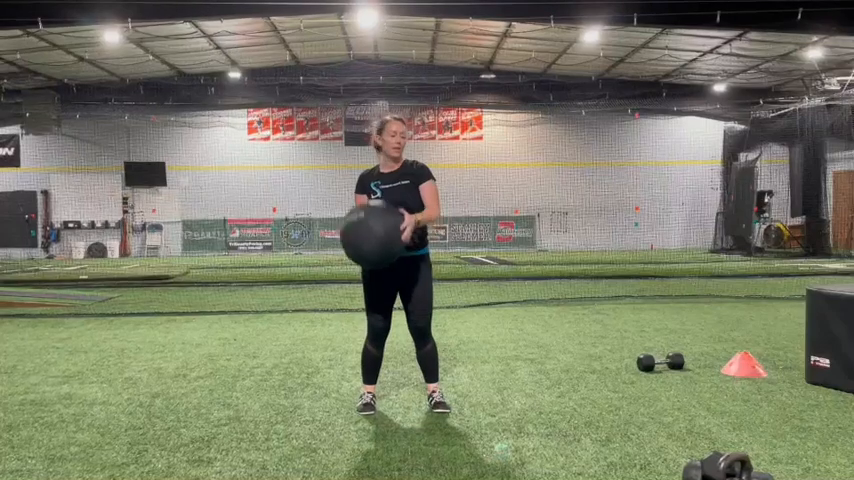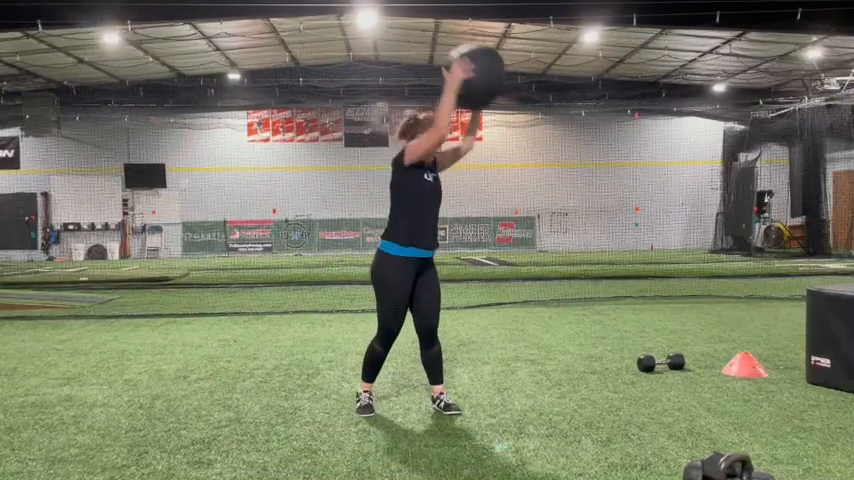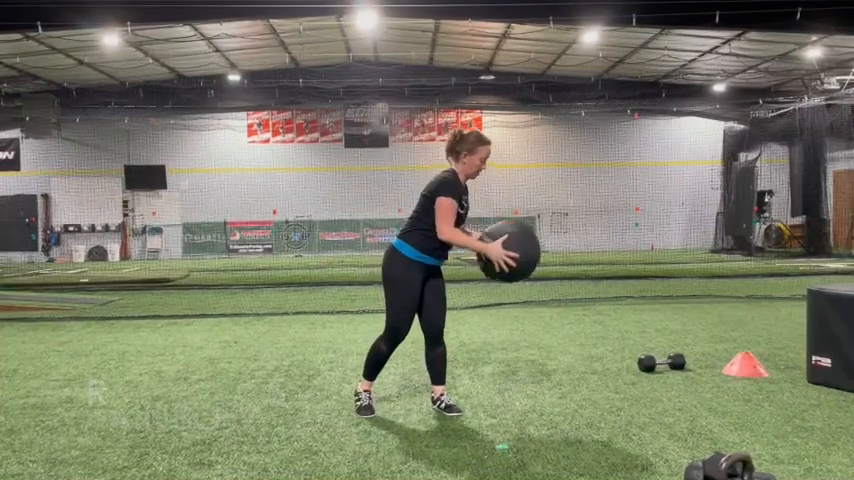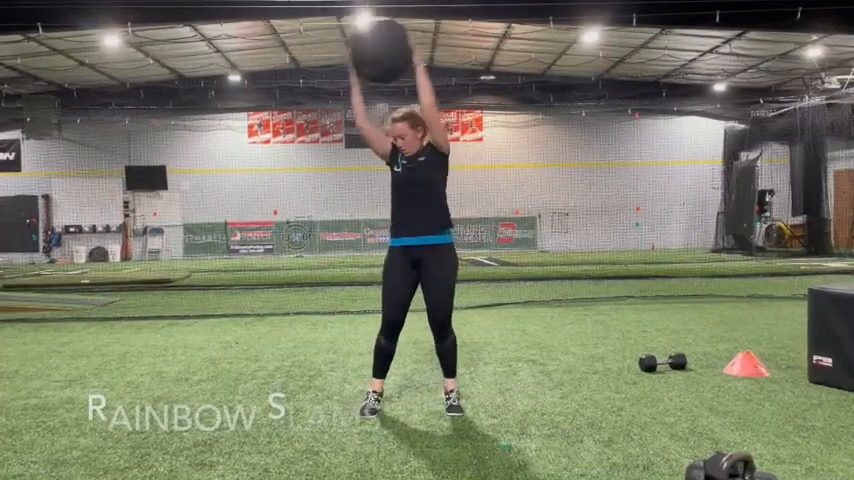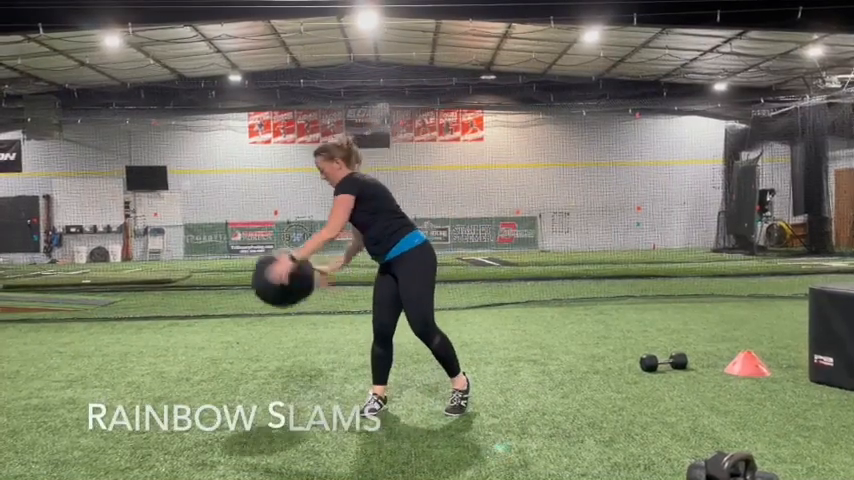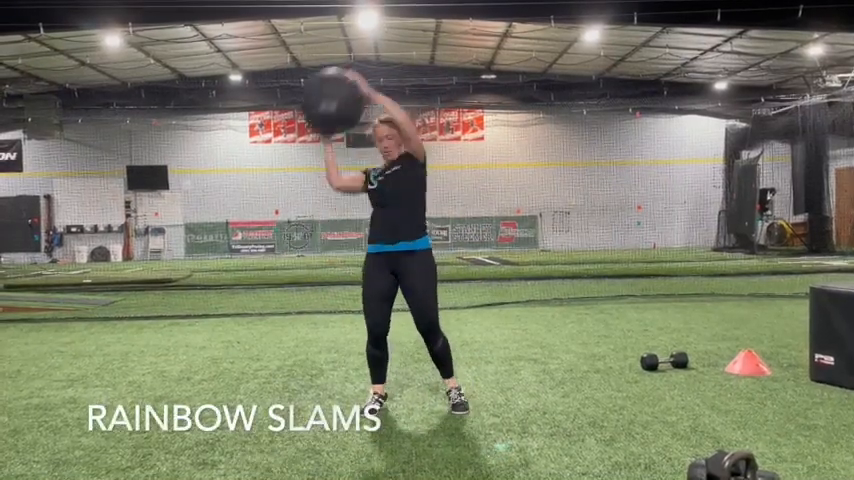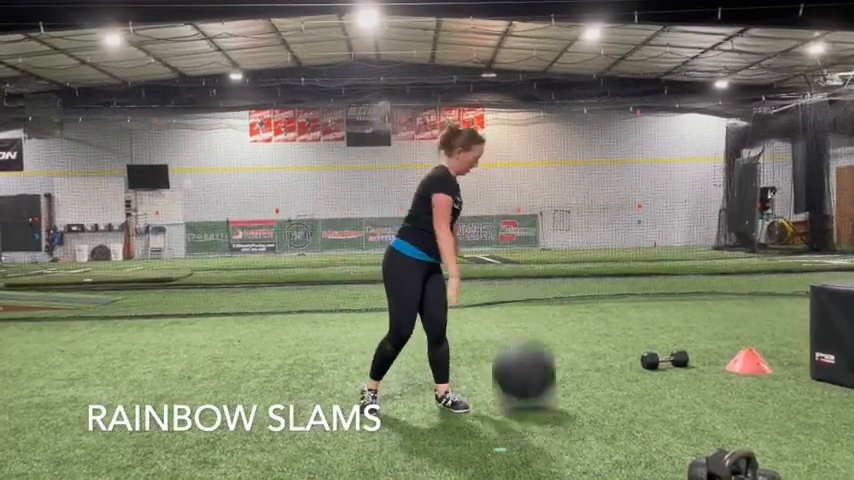
dt=0.7s
person 1, frame 1
left shoulder: (417, 171)
right shoulder: (366, 179)
left elbow: (434, 211)
left wrist: (415, 219)
left hip: (416, 262)
right hip: (379, 264)
left knee: (421, 328)
right knee: (377, 329)
left ankle: (434, 391)
right ankle: (368, 392)
person 1, frame 2
left shoulder: (431, 165)
right shoulder: (406, 161)
left elbow: (468, 142)
right elbow: (439, 130)
left wrist: (476, 112)
right wrist: (453, 86)
left hip: (424, 263)
right hip: (394, 262)
left knee: (428, 331)
right knee: (388, 331)
left ankle: (438, 393)
right ankle: (365, 390)
person 1, frame 3
left shoulder: (459, 186)
right shoulder: (448, 183)
left elbow: (455, 231)
right elbow: (445, 232)
left wrist: (485, 242)
right wrist: (487, 249)
left hip: (430, 267)
right hip: (404, 264)
left knee: (435, 332)
right knee: (396, 332)
left ankle: (439, 395)
right ankle: (363, 389)
person 1, frame 4
left shoulder: (437, 152)
right shoulder: (395, 157)
left elbow: (429, 109)
right elbow: (362, 123)
left wrist: (419, 67)
right wrist: (356, 80)
left hip: (438, 250)
right hip: (401, 253)
left knee: (440, 324)
right knee: (390, 323)
left ankle: (451, 388)
right ankle: (375, 390)
person 1, frame 5
left shoulder: (349, 185)
right shoulder: (357, 187)
left elbow: (331, 232)
right elbow: (361, 238)
left wrist: (292, 259)
right wrist: (335, 266)
left hip: (414, 258)
right hip: (391, 264)
left knee: (423, 326)
right knee: (382, 331)
left ankle: (460, 383)
right ankle: (378, 394)
person 1, frame 6
left shoulder: (414, 163)
right shoulder: (371, 176)
left elbow: (404, 121)
right elbow: (337, 183)
left wrist: (366, 89)
right wrist: (328, 145)
left hip: (416, 257)
right hip: (378, 260)
left knee: (429, 327)
right knee: (376, 330)
left ankle: (453, 388)
right ankle: (378, 393)
person 1, frame 7
left shoulder: (447, 182)
right shoulder: (442, 182)
left elbow: (445, 231)
right elbow: (442, 232)
left wrist: (452, 273)
right wrist: (454, 277)
left hip: (428, 266)
right hip: (405, 263)
left knee: (437, 330)
right knee: (400, 332)
left ankle: (443, 393)
right ankle: (370, 391)
